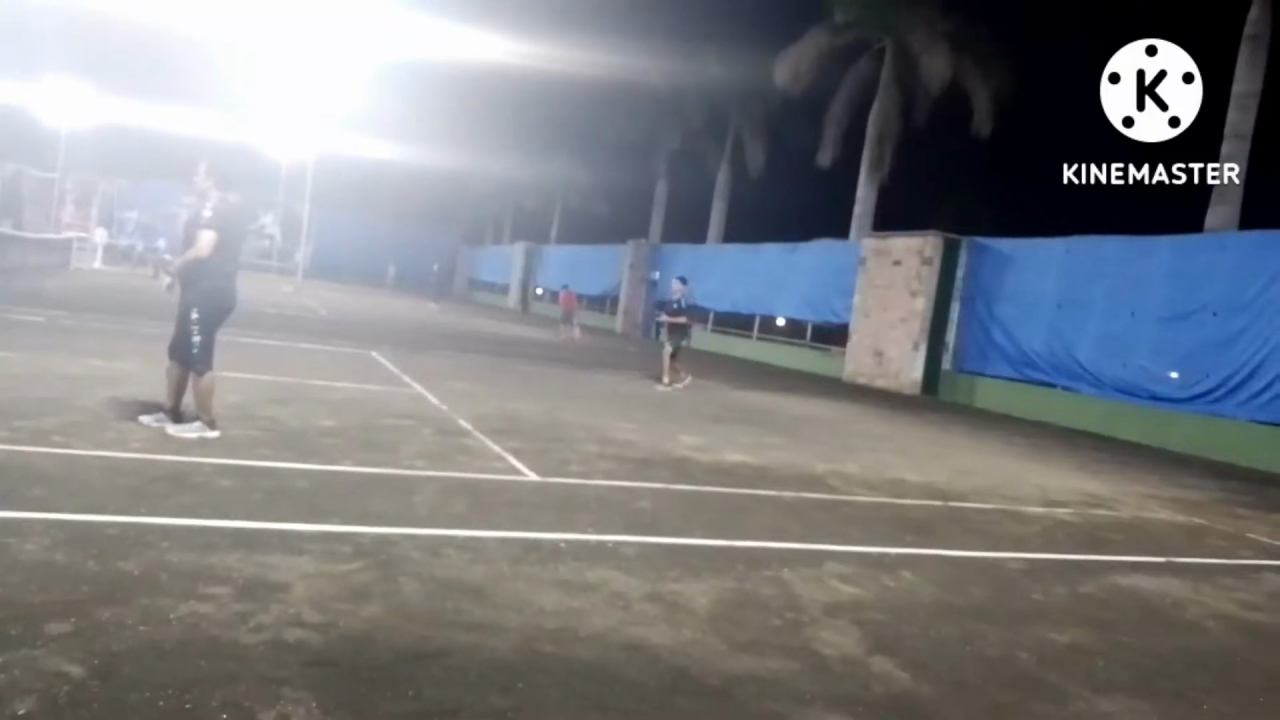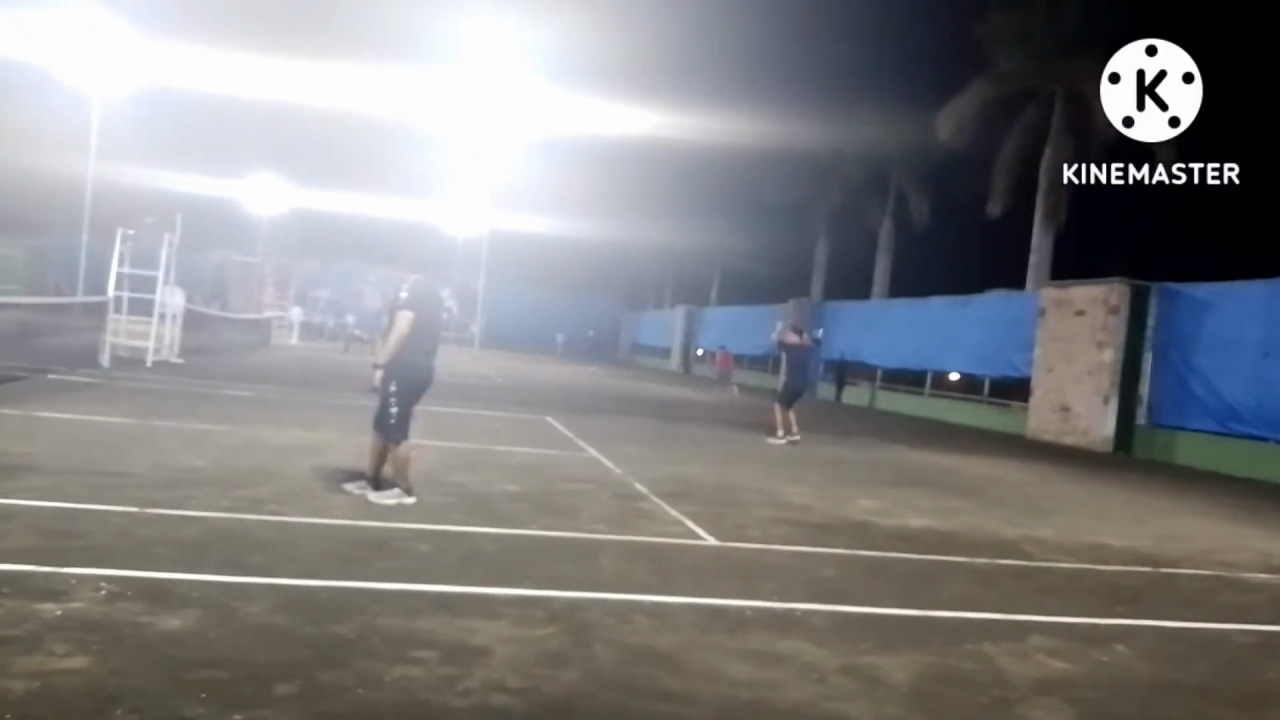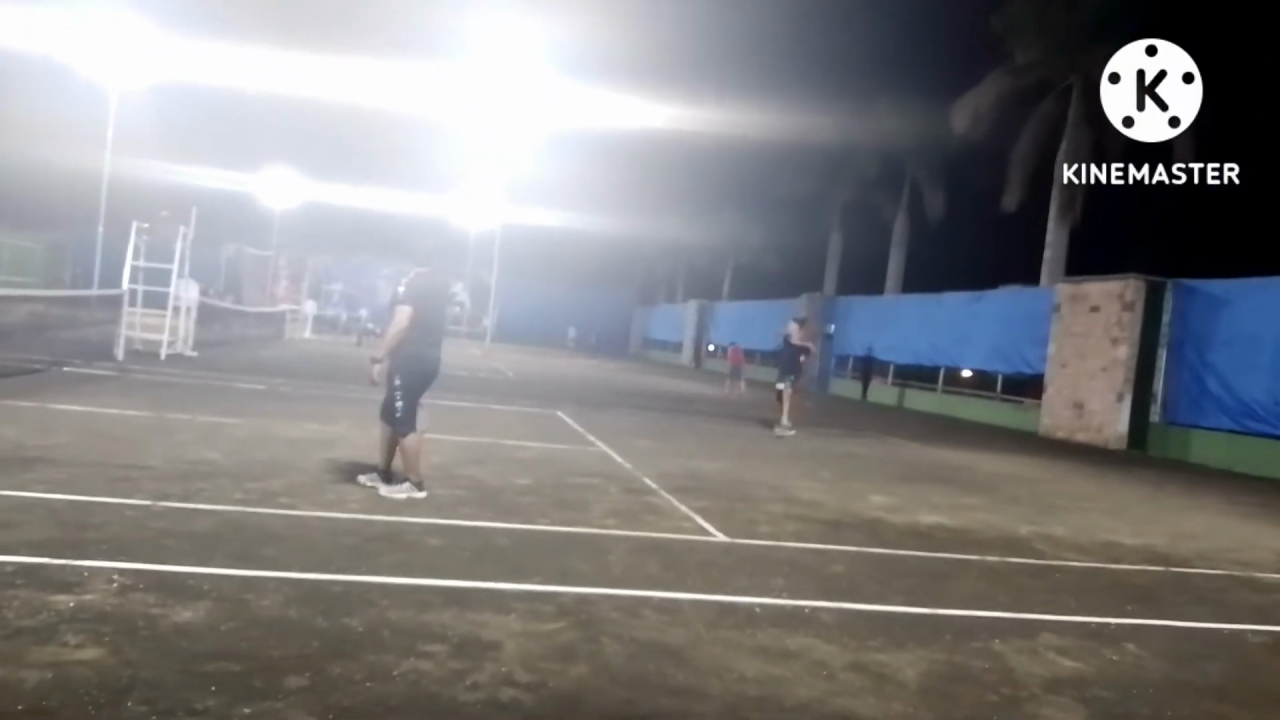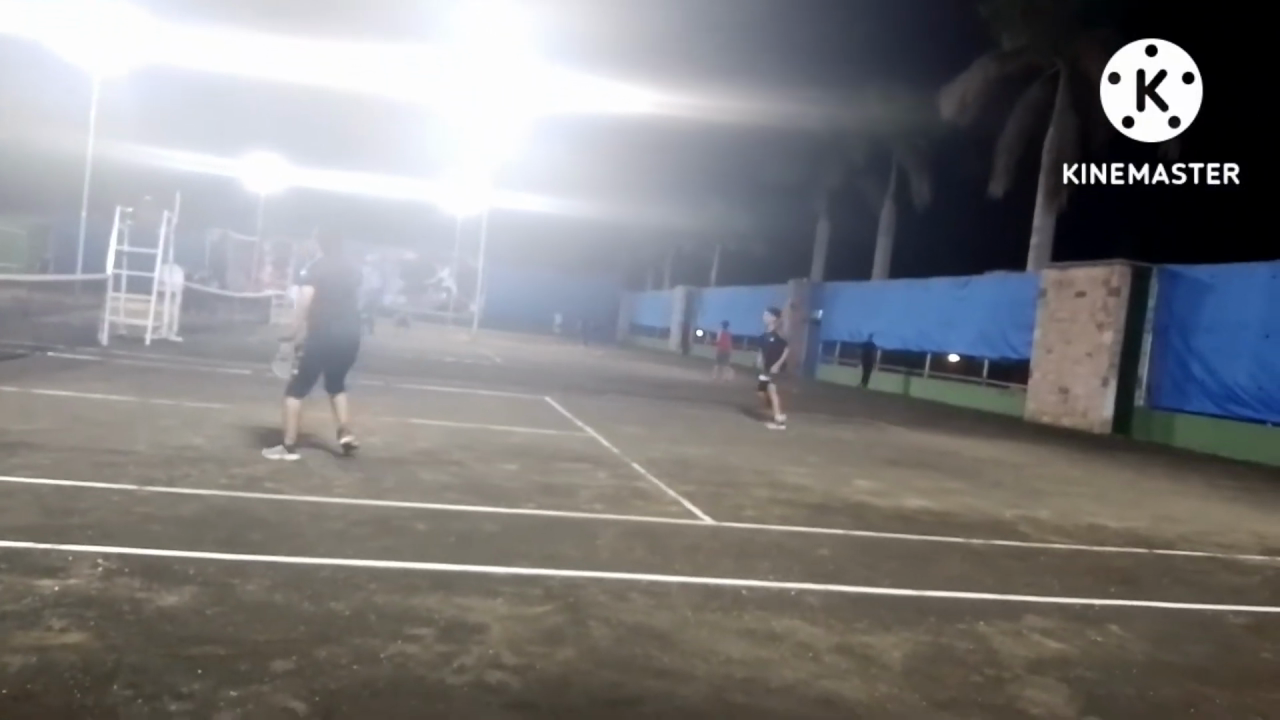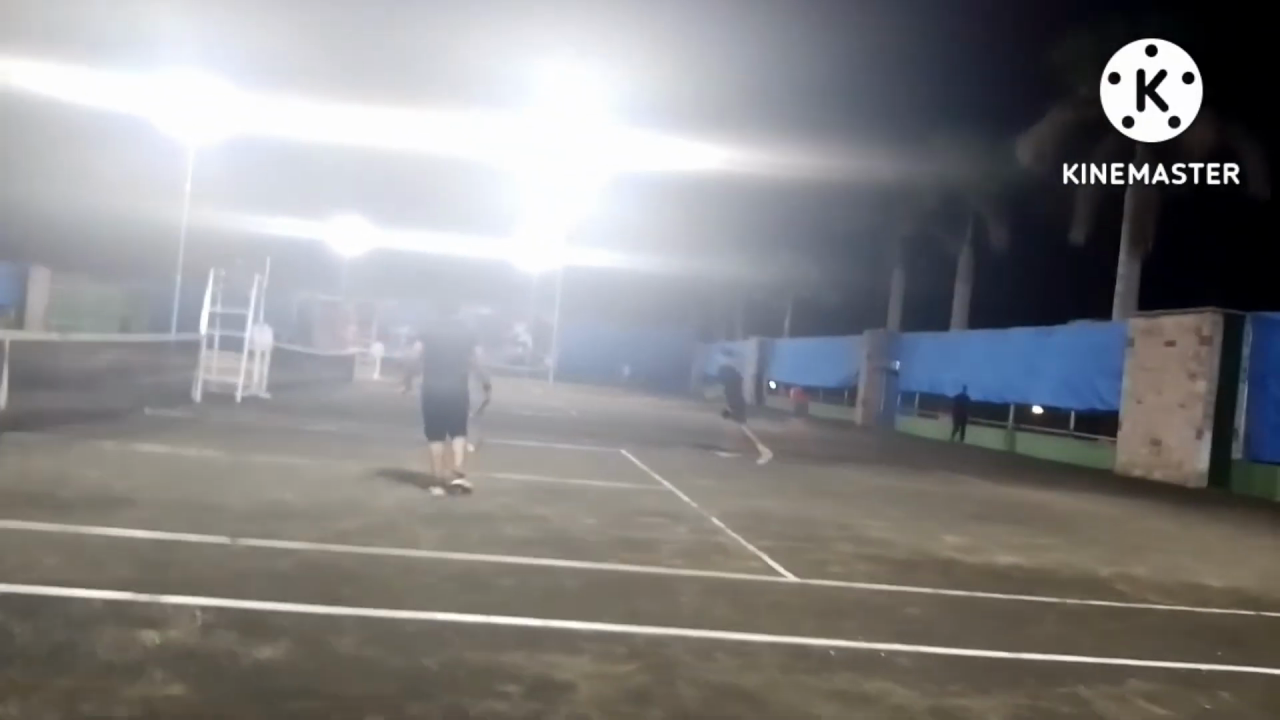
dt=1s
person 1, frame 1
left shoulder: (215, 208)
right shoulder: (231, 208)
left elbow: (202, 250)
left wrist: (174, 270)
left hip: (206, 293)
right hip: (207, 292)
left knee: (198, 360)
right knee: (178, 353)
left ankle: (206, 423)
right ankle: (171, 412)
person 1, frame 2
left shoulder: (412, 288)
right shoulder: (431, 293)
left elbow: (401, 330)
left wrist: (380, 364)
left hip: (405, 369)
right hip: (419, 367)
left knee: (396, 431)
right knee: (382, 425)
left ankle: (403, 489)
right ankle: (372, 480)
person 1, frame 3
left shoulder: (412, 283)
right shoulder: (439, 285)
left elbow: (400, 324)
left wrist: (378, 358)
left hip: (410, 361)
right hip: (427, 359)
left knee: (403, 422)
right knee: (390, 415)
left ankle: (414, 483)
right ankle: (383, 473)
person 1, frame 4
left shoulder: (315, 269)
right shoulder: (353, 270)
left elbow: (304, 305)
left wrist: (292, 338)
left hip: (321, 337)
right hip: (350, 337)
left knee: (295, 390)
right knee: (337, 386)
left ankle: (288, 447)
right ankle: (345, 433)
person 1, frame 5
left shoulder: (430, 330)
right shoulder: (466, 332)
left elbow: (417, 356)
right elbow: (476, 362)
left wrist: (409, 379)
right wrist: (487, 385)
left hip: (431, 389)
right hip: (457, 389)
left knee: (435, 435)
right knee: (459, 433)
left ankle: (440, 481)
right ankle: (458, 475)
